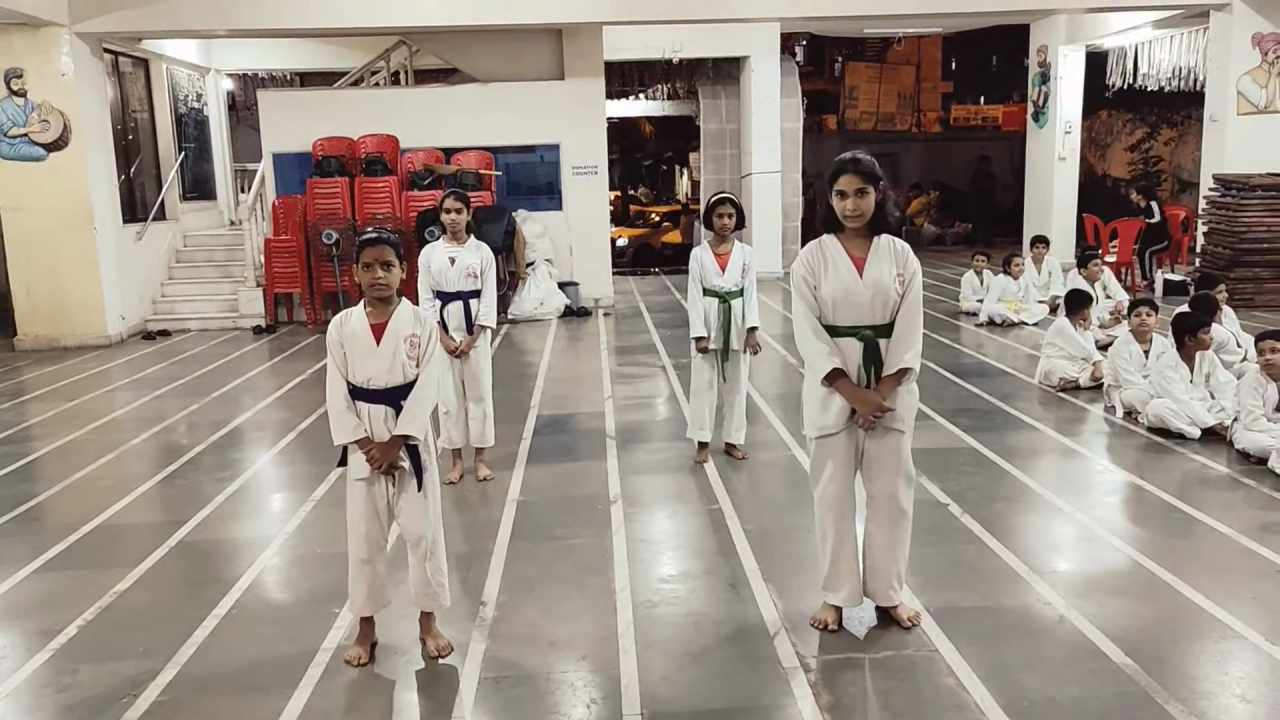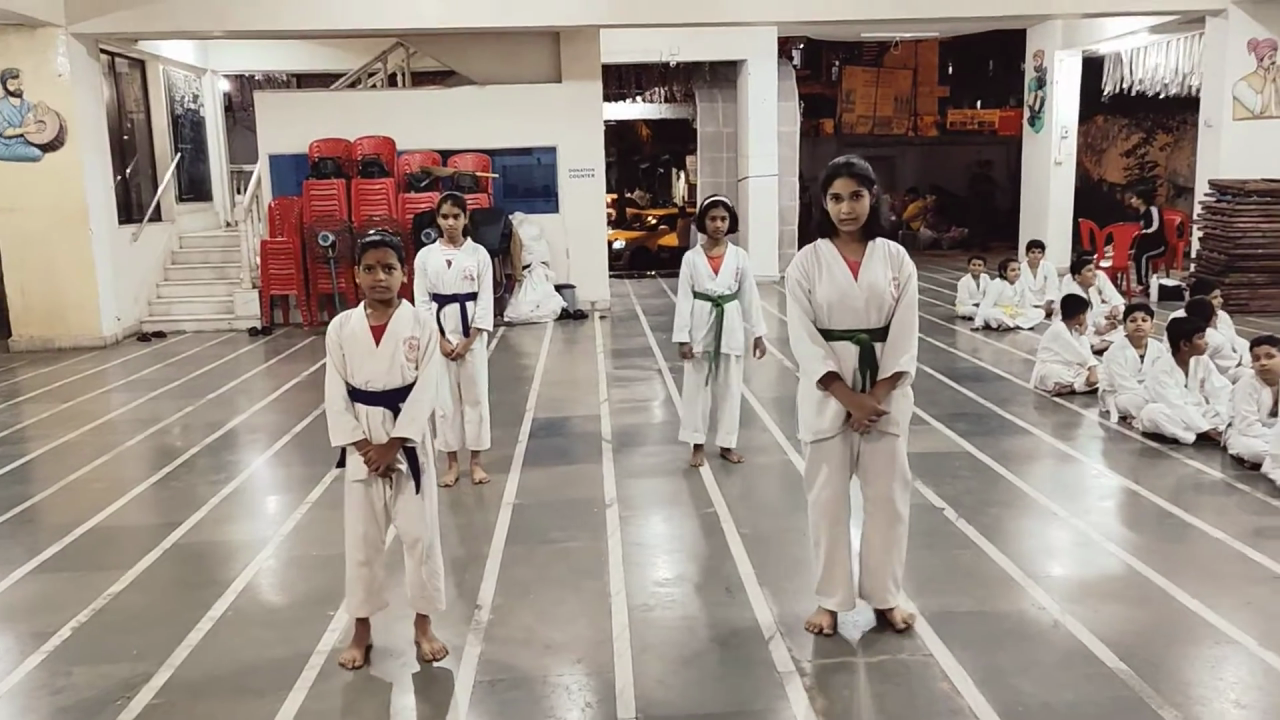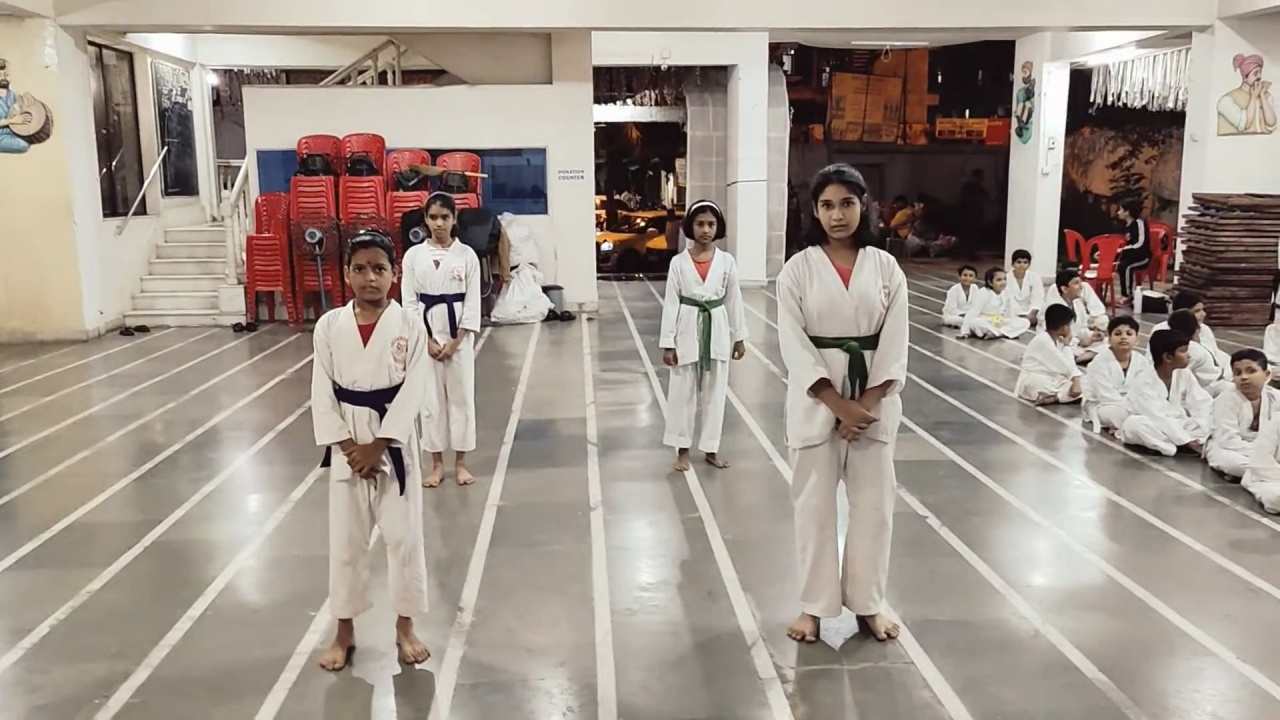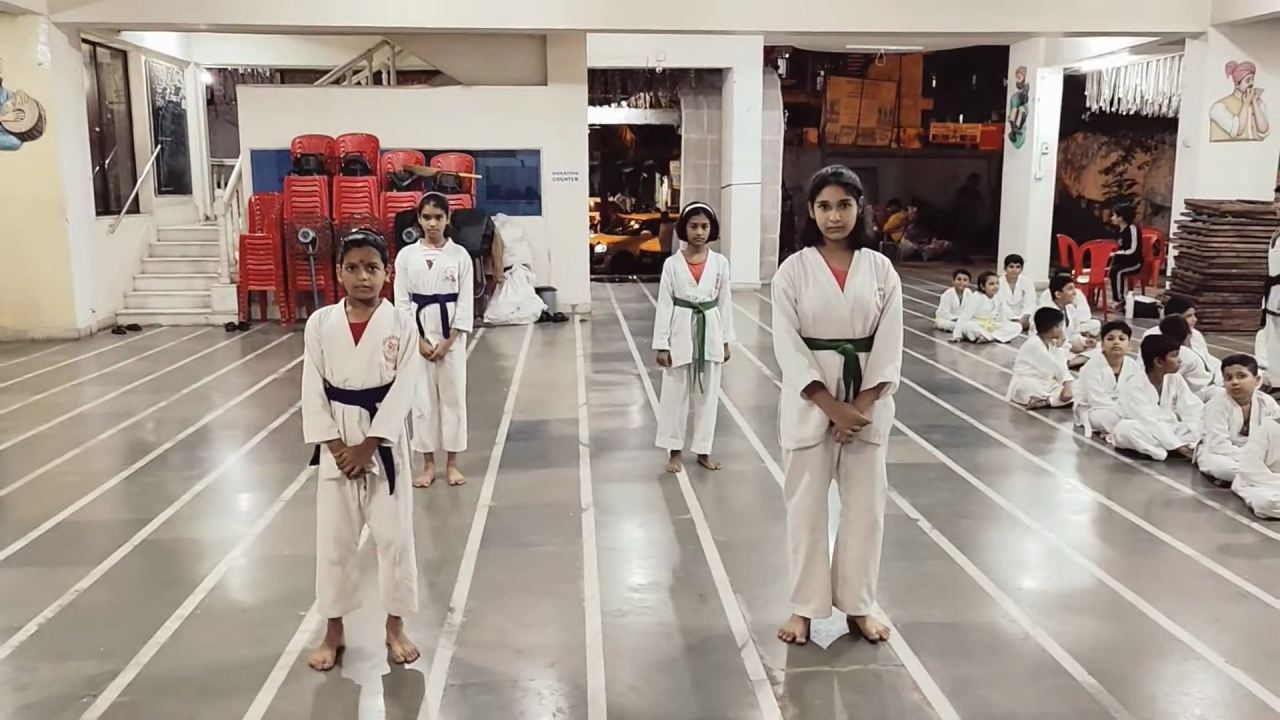
dt=0.2s
person 1, frame 1
left shoulder: (900, 255)
right shoulder: (812, 258)
left elbow: (910, 330)
right elbow: (809, 333)
left wrist: (882, 392)
right wrist: (854, 393)
left hip: (890, 388)
right hip: (832, 389)
left knee: (892, 491)
right knee: (832, 494)
left ankle: (888, 592)
right ankle: (836, 594)
person 1, frame 2
left shoulder: (895, 258)
right shoulder: (807, 262)
left elbow: (905, 333)
right elbow: (804, 338)
left wrist: (878, 395)
right wrist: (849, 398)
left hip: (885, 391)
right hip: (827, 392)
left knee: (888, 494)
right knee: (827, 497)
left ankle: (885, 595)
right ankle: (830, 598)
person 1, frame 3
left shoulder: (885, 267)
right shoulder: (798, 269)
left elbow: (894, 341)
right elbow: (794, 344)
left wrist: (867, 402)
right wrist: (838, 404)
left hip: (874, 398)
right hip: (816, 398)
left knee: (874, 502)
right knee: (814, 502)
left ankle: (867, 603)
right ankle: (814, 604)
person 1, frame 4
left shoulder: (880, 269)
right shoulder: (794, 269)
left elbow: (888, 343)
right elbow: (788, 345)
left wrist: (861, 404)
right wrist: (832, 406)
left hip: (867, 400)
right hip: (810, 400)
left knee: (865, 504)
right knee: (806, 504)
left ankle: (858, 605)
right ankle: (804, 606)
person 2, frame 1
left shoulder: (421, 322)
right shoulder: (341, 326)
left elbow: (426, 389)
right elbow: (337, 392)
left wrist: (394, 442)
right wrist: (365, 444)
left hip: (411, 440)
right hip: (362, 443)
left knee: (423, 532)
right knee: (364, 538)
left ankle: (428, 621)
right ankle: (366, 627)
person 2, frame 2
left shoulder: (421, 324)
right shoulder: (341, 327)
left elbow: (425, 391)
right elbow: (336, 394)
left wrist: (393, 444)
right wrist: (363, 446)
left hip: (408, 441)
right hip: (361, 444)
left knee: (420, 534)
right knee: (361, 539)
left ankle: (423, 624)
right ankle: (361, 629)
person 2, frame 3
left shoulder: (409, 325)
right shoulder: (329, 326)
left elbow: (411, 392)
right elbow: (322, 393)
left wrist: (377, 446)
right wrist: (348, 446)
left hip: (394, 442)
right hip: (346, 443)
left knee: (404, 536)
right knee: (346, 540)
left ankle: (405, 626)
right ankle: (344, 630)
person 2, frame 4
left shoulder: (400, 324)
right shoulder: (320, 323)
left elbow: (401, 392)
right elbow: (313, 390)
left wrist: (368, 446)
right wrist: (334, 446)
left hip: (384, 441)
right hip: (336, 439)
left knee: (395, 536)
right knee: (334, 538)
left ankle: (394, 626)
right ankle: (333, 630)
person 3, frame 1
left shoulder: (481, 251)
right shoulder: (429, 253)
left elbow: (488, 298)
right elbow: (426, 299)
left wrist: (471, 339)
right wrist: (444, 339)
left hip: (475, 332)
right hip: (442, 334)
left knee: (479, 393)
right knee: (449, 396)
left ankle: (480, 459)
right ankle: (456, 461)
person 3, frame 2
left shoulder: (478, 254)
right shoulder: (426, 256)
left elbow: (485, 301)
right elbow: (422, 302)
left wrist: (468, 341)
right wrist: (441, 341)
left hip: (472, 335)
right hip: (438, 336)
left knee: (475, 396)
right knee: (446, 398)
left ankle: (476, 461)
right ankle: (452, 463)
person 3, frame 3
left shoulder: (466, 255)
right shoulder: (414, 256)
left elbow: (472, 302)
right elbow: (409, 302)
left wrist: (455, 342)
right wrist: (428, 342)
left hip: (458, 336)
right hip: (425, 337)
left knee: (461, 396)
right knee: (431, 398)
left ankle: (460, 462)
right ankle: (437, 463)
person 3, frame 4
left shoulder: (460, 255)
right shoulder: (407, 255)
left elbow: (465, 302)
right elbow: (402, 302)
left wrist: (447, 342)
right wrist: (420, 342)
left hip: (451, 336)
right hip: (417, 337)
left knee: (453, 397)
right knee: (423, 399)
left ankle: (452, 462)
right ankle: (428, 463)
person 4, frame 1
left shoulder: (745, 252)
right shoulder: (699, 254)
left elbow: (750, 292)
right elbow: (695, 295)
left wrist: (751, 329)
right wrist: (699, 334)
left hip: (738, 326)
right hip: (708, 325)
left knee: (736, 385)
right knee: (704, 385)
left ankle: (732, 439)
right ankle: (702, 442)
person 4, frame 2
left shoulder: (739, 256)
right shoulder: (691, 257)
left elbow: (749, 296)
right elbow: (684, 298)
left wrist: (757, 333)
right wrist: (682, 337)
left hip: (731, 329)
right hip: (701, 329)
left knee: (729, 389)
right knee: (696, 388)
left ankle: (726, 444)
right ankle: (697, 445)
person 4, frame 3
left shoulder: (727, 261)
right shoulder: (679, 262)
left elbow: (734, 301)
right elbow: (671, 303)
left wrist: (739, 337)
right wrist: (668, 343)
left hip: (717, 332)
right hip: (687, 332)
left knee: (714, 393)
right knee: (682, 393)
left ankle: (711, 449)
right ankle: (683, 449)
person 4, frame 4
left shoulder: (720, 263)
right shoulder: (672, 264)
left elbow: (724, 303)
right elbow: (664, 305)
left wrist: (726, 341)
right wrist: (661, 344)
left hip: (709, 334)
right hip: (681, 334)
left knee: (707, 395)
right knee: (675, 394)
left ankle: (703, 451)
right ankle: (675, 450)
